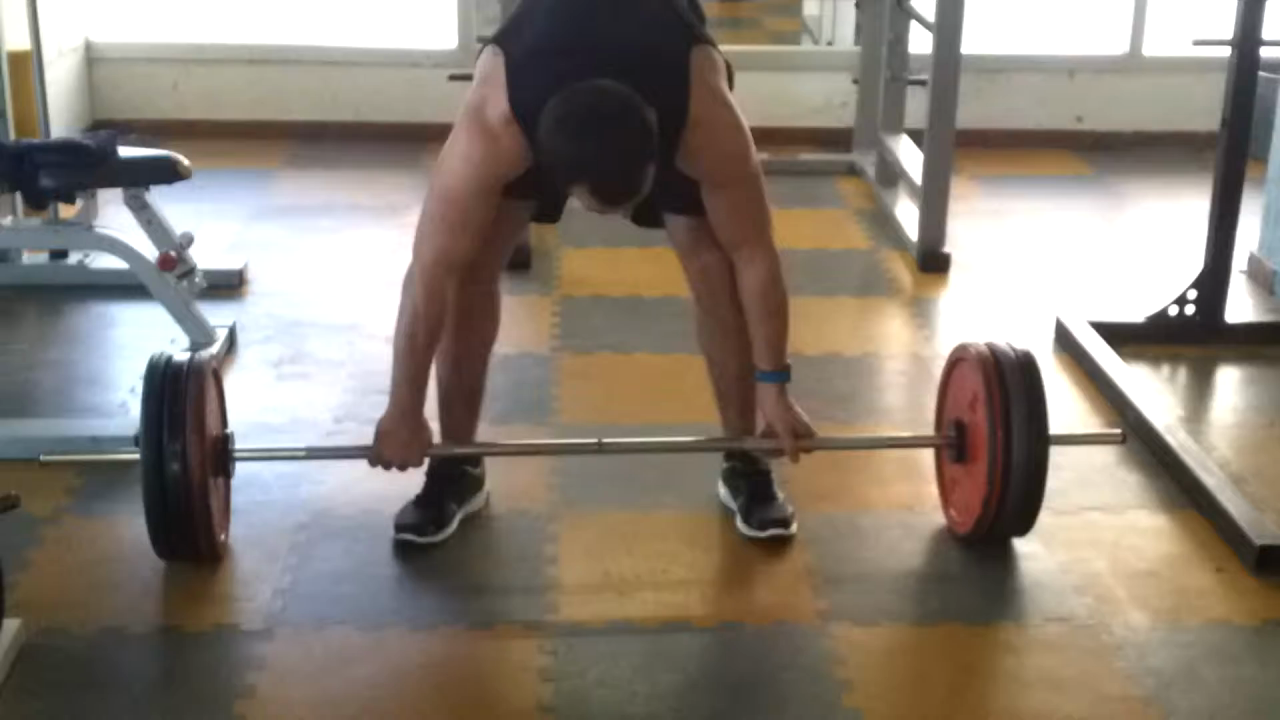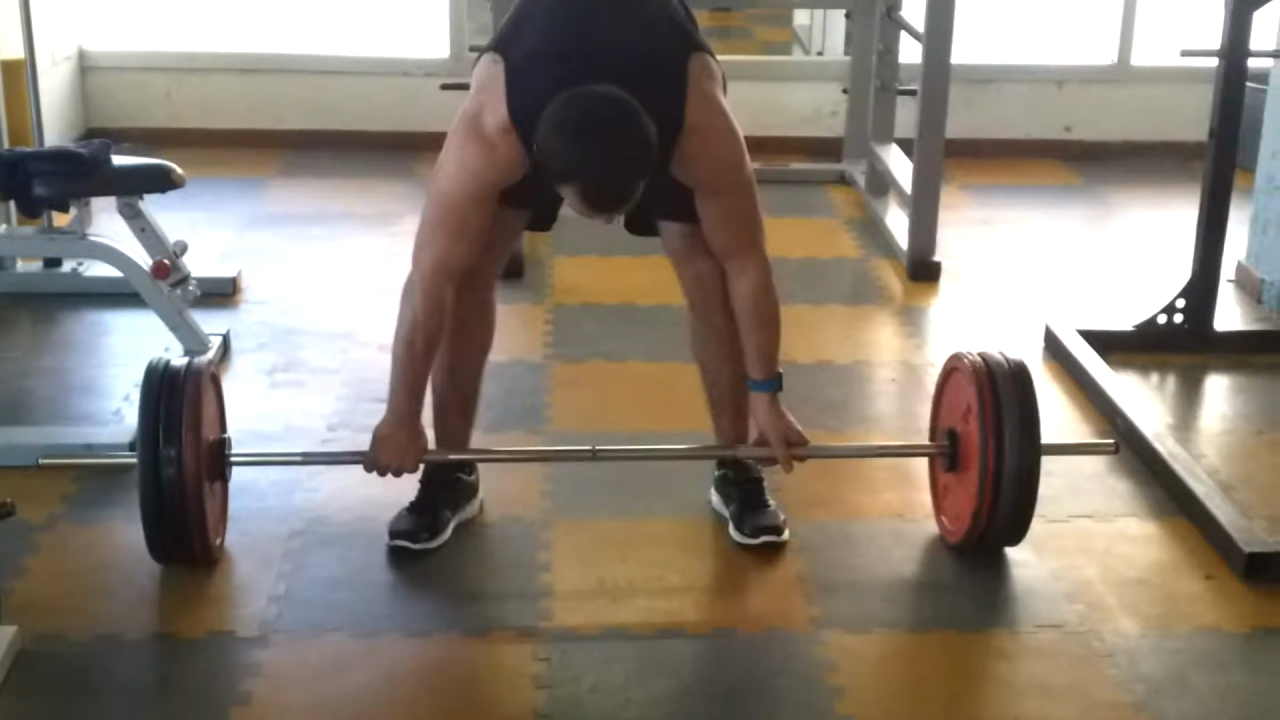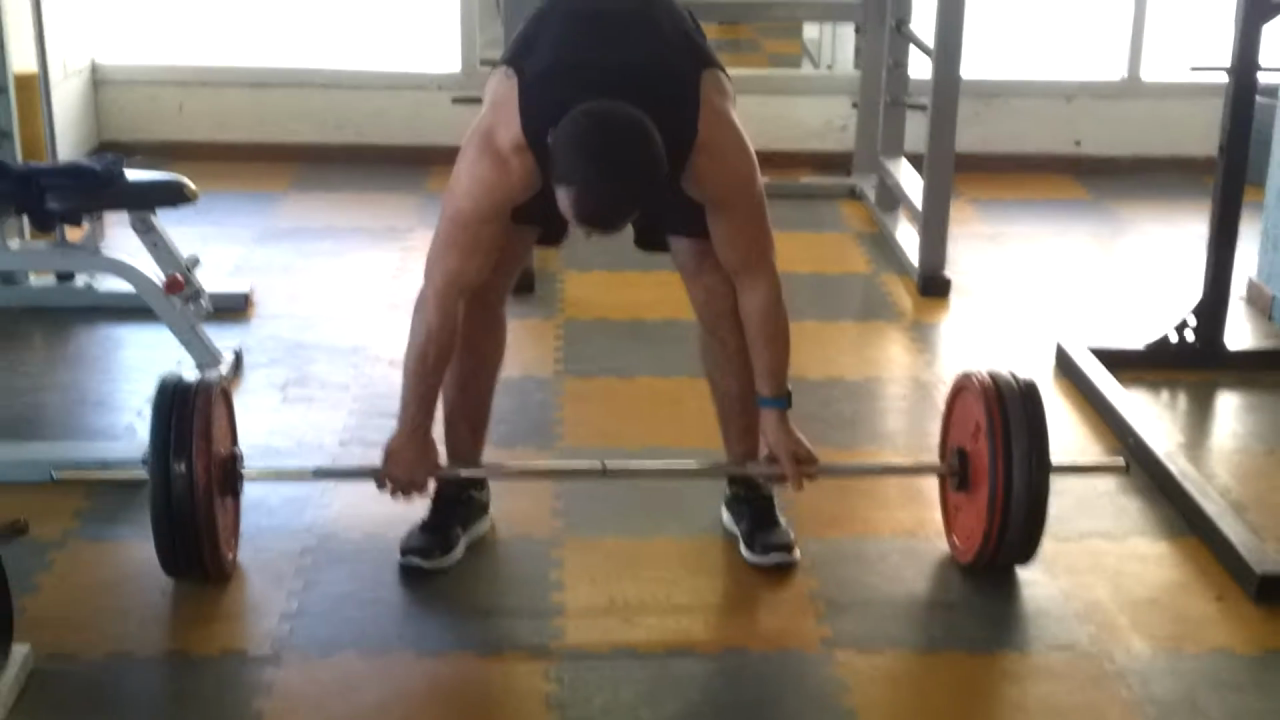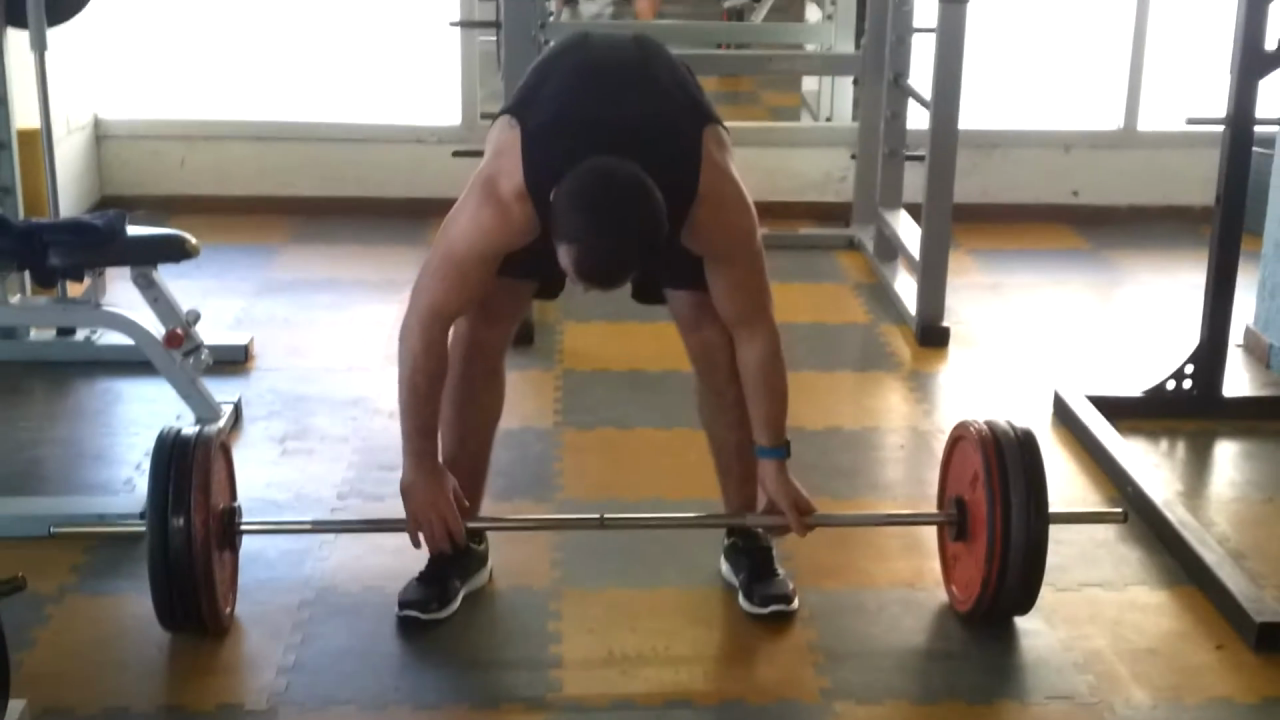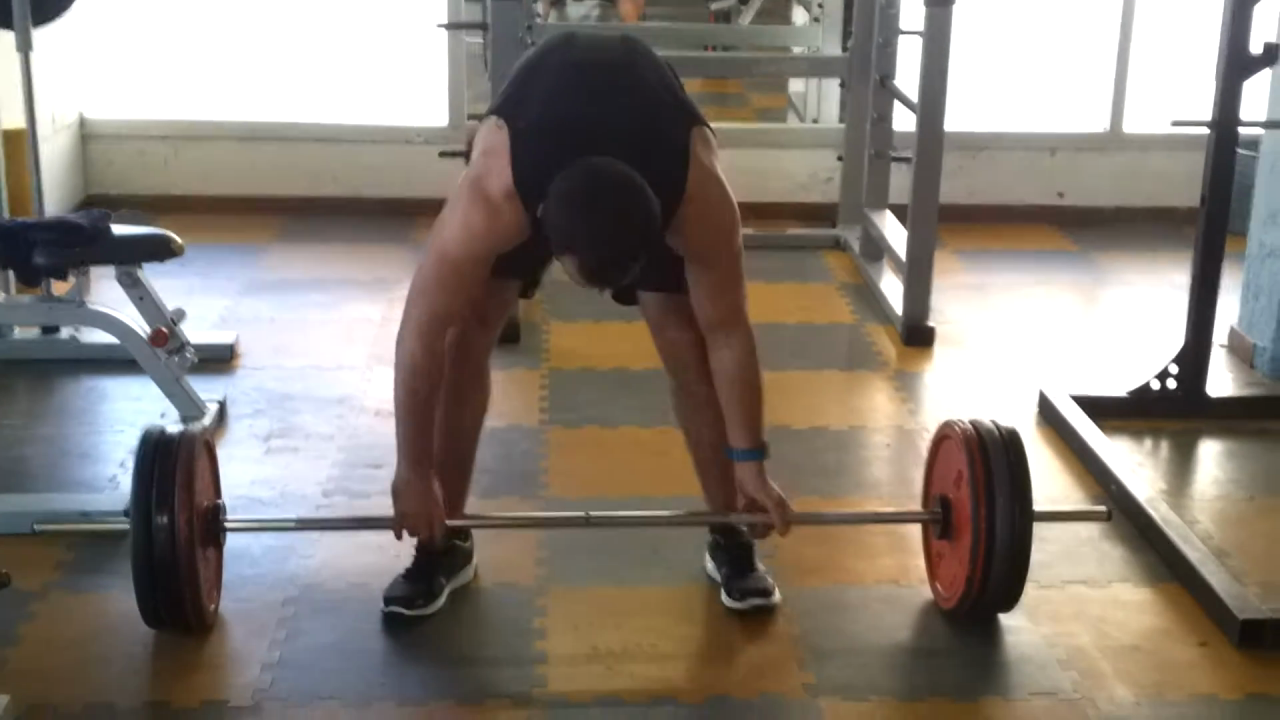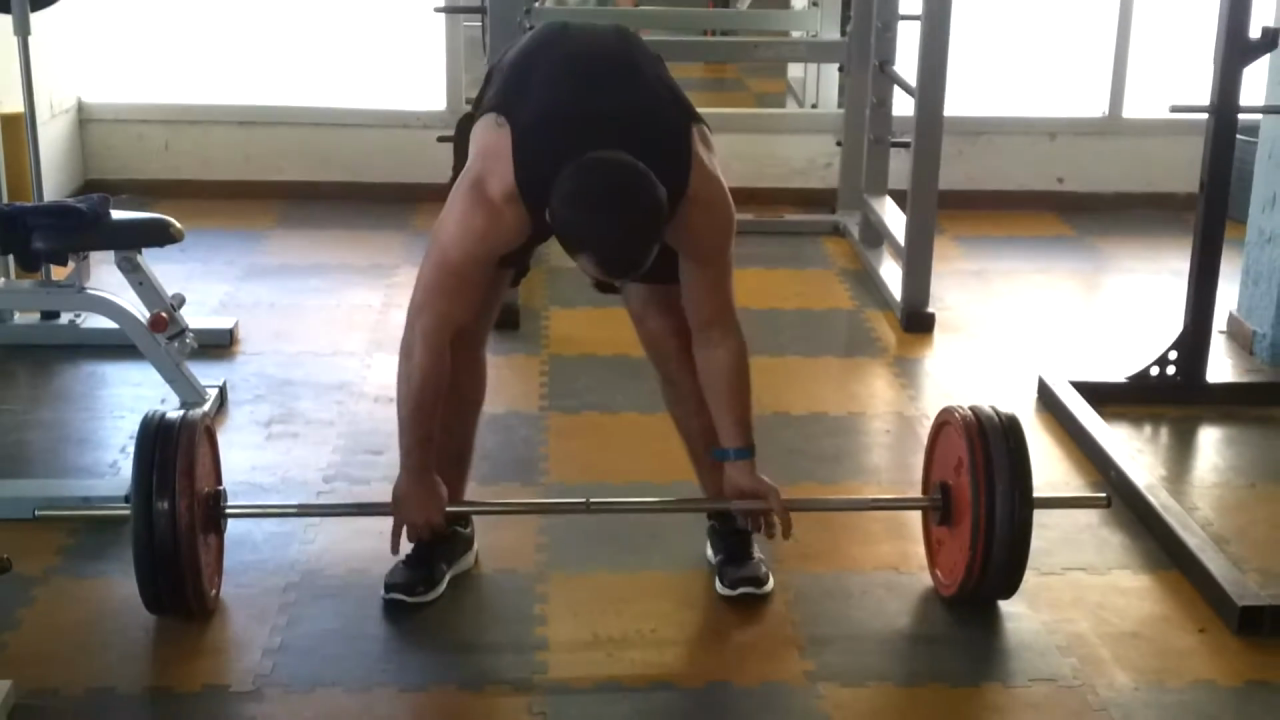
dt=0.3s
person 1, frame 1
left shoulder: (707, 119)
right shoulder: (491, 128)
left elbow: (752, 252)
right elbow: (432, 269)
left wrist: (774, 386)
right wrist: (402, 413)
left hip: (668, 68)
right hip: (541, 59)
left knee: (713, 261)
right knee: (472, 261)
left ankle: (744, 463)
right ankle: (456, 466)
person 1, frame 2
left shoulder: (703, 130)
right shoulder: (490, 134)
left elbow: (744, 262)
right elbow: (432, 277)
left wrist: (765, 394)
right wrist: (401, 418)
left hip: (661, 78)
right hip: (536, 71)
left knee: (707, 270)
right knee: (469, 268)
left ankle: (737, 471)
right ankle: (451, 472)
person 1, frame 3
left shoulder: (714, 146)
right shoulder: (503, 150)
left elbow: (754, 279)
right elbow: (443, 293)
left wrist: (775, 413)
right wrist: (411, 435)
right hip: (547, 90)
left knee: (717, 288)
right knee: (480, 285)
left ankle: (747, 489)
right ankle: (462, 492)
person 1, frame 4
left shoulder: (714, 202)
right shoulder: (501, 199)
left elbow: (752, 330)
right elbow: (425, 321)
left wrist: (773, 461)
right wrist: (421, 465)
left hip: (668, 138)
left knee: (715, 341)
right knee: (478, 332)
left ankle: (746, 540)
right ankle: (461, 545)
person 1, frame 5
left shoulder: (700, 200)
right shoulder: (493, 200)
left elbow: (725, 333)
right elbow: (423, 329)
left wrist: (749, 463)
right wrist: (414, 472)
right hip: (532, 133)
left knee: (685, 337)
right knee: (467, 330)
left ankle: (729, 536)
right ankle: (447, 542)
person 1, frame 6
left shoulder: (699, 197)
right shoulder: (491, 199)
left elbow: (713, 331)
right elbow: (427, 334)
left wrist: (740, 462)
right wrist: (417, 475)
left knee: (669, 325)
right knee: (463, 323)
left ankle: (726, 523)
right ankle: (447, 530)
